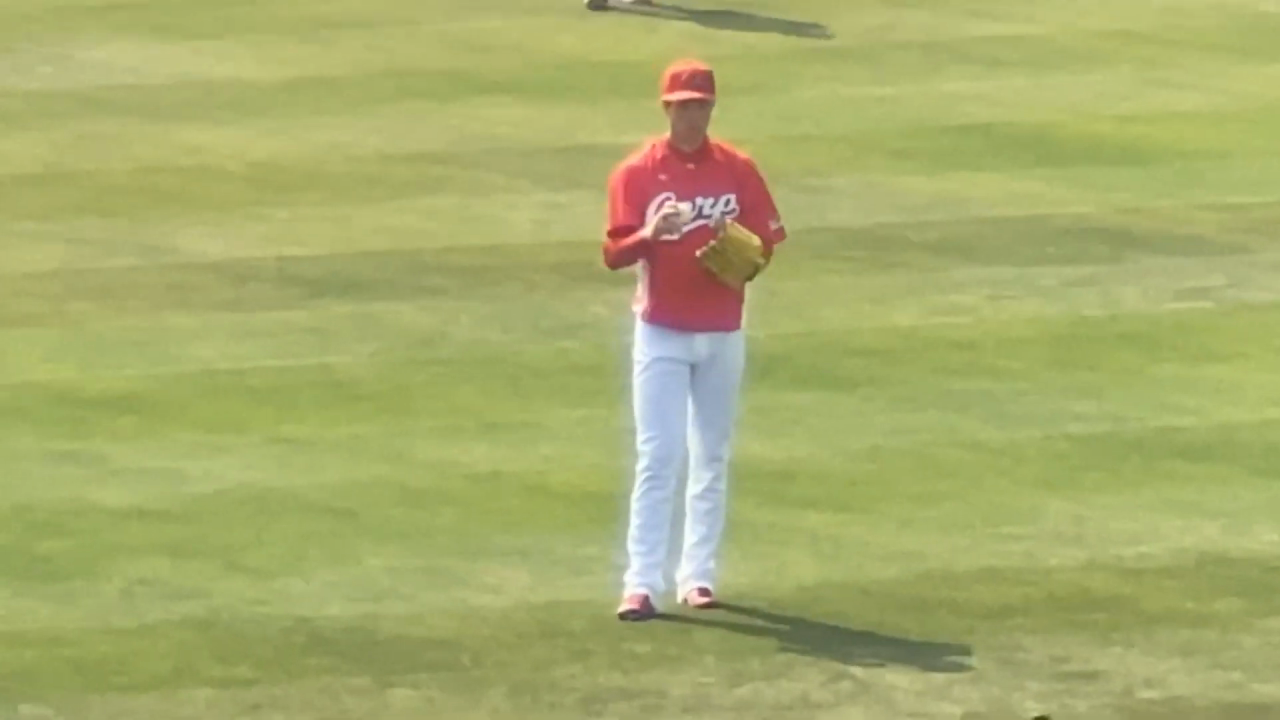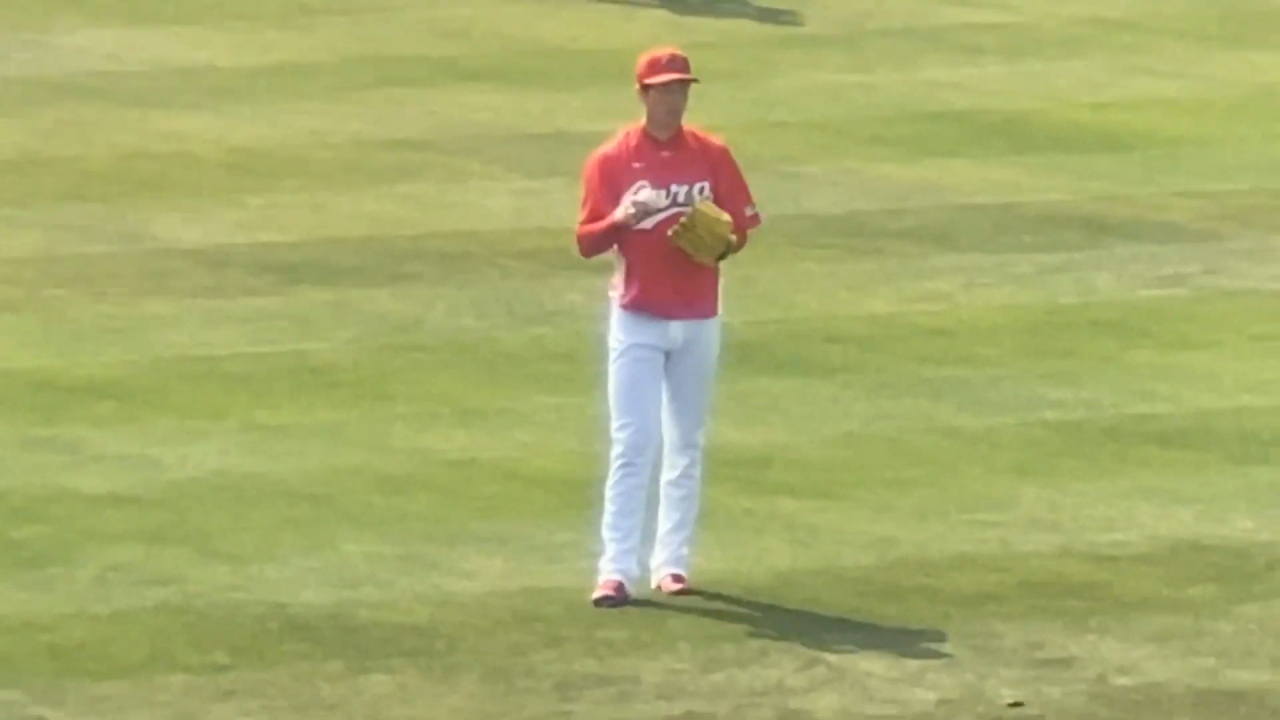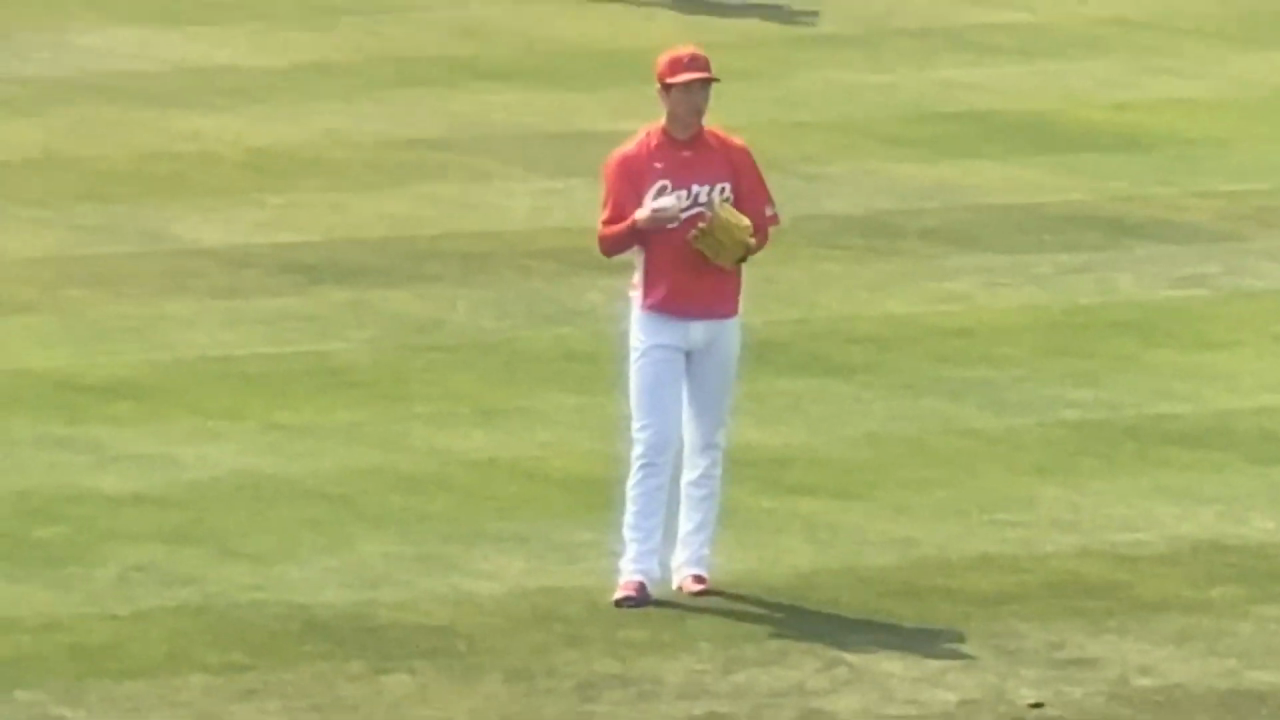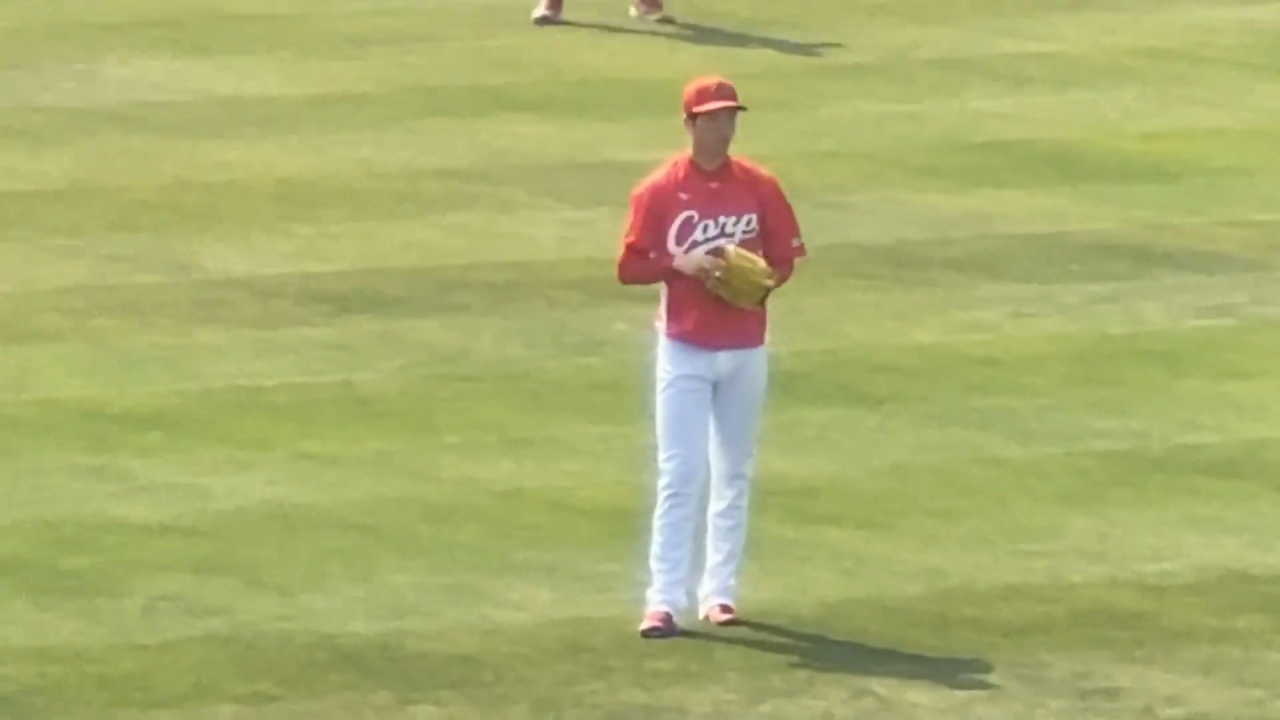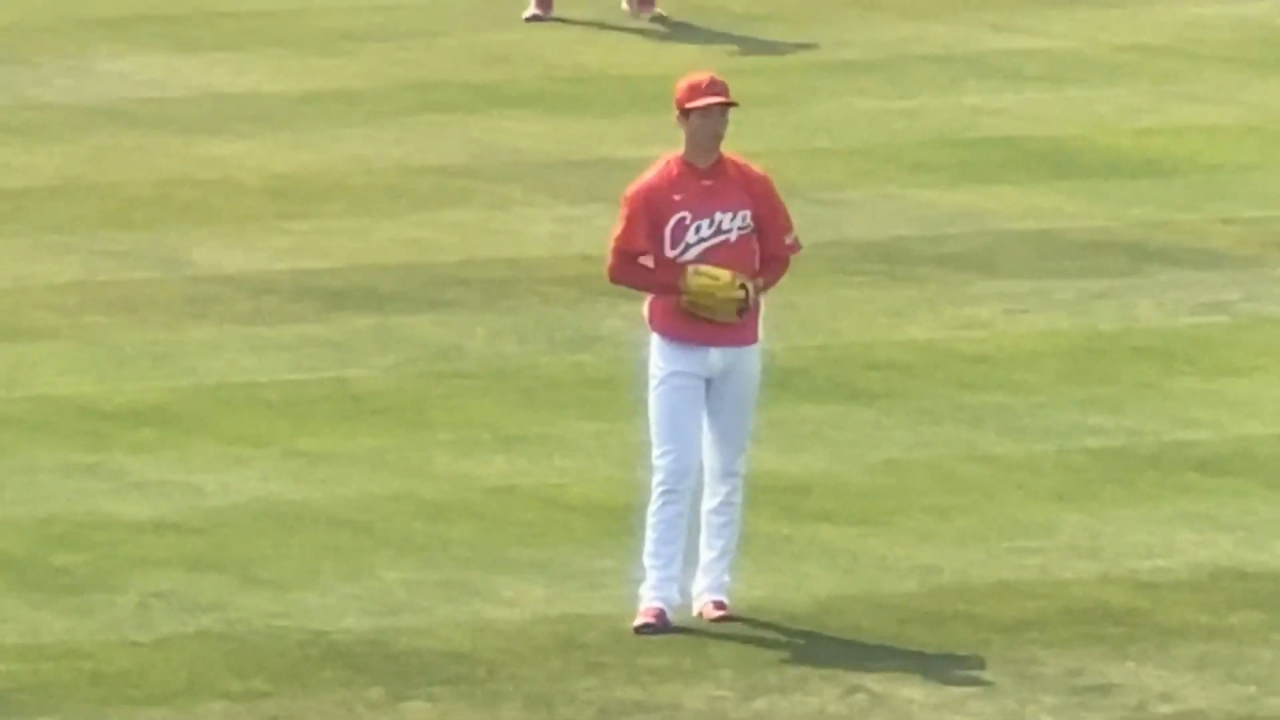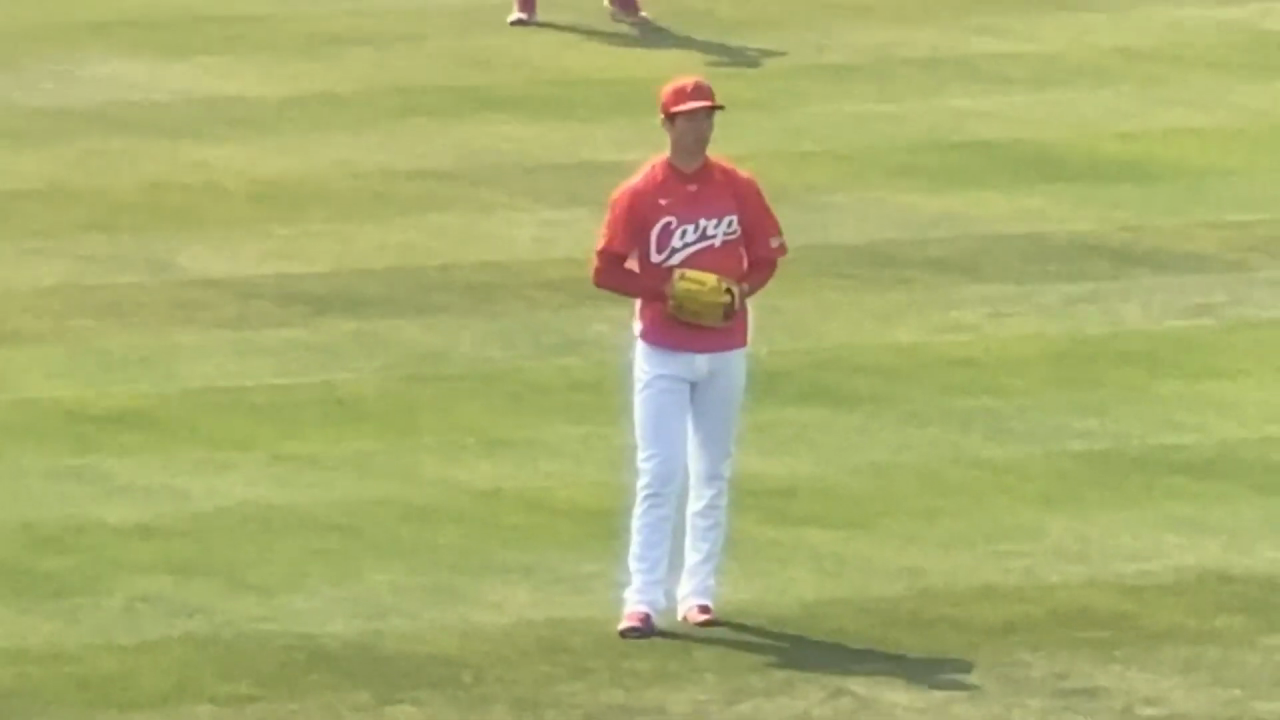
dt=0.2s
person 1, frame 1
left shoulder: (738, 168)
right shoulder: (635, 172)
left elbow: (765, 244)
right elbow: (613, 254)
right wrist: (651, 233)
left hip: (723, 333)
right hip: (661, 333)
left knee: (712, 458)
right knee: (658, 457)
left ankle: (698, 575)
right ankle: (641, 582)
person 1, frame 2
left shoulder: (713, 154)
right shoulder: (610, 159)
left elbow: (740, 230)
right elbow: (586, 242)
right wrist: (621, 217)
left hip: (698, 319)
right hip: (636, 319)
left knee: (687, 444)
right knee: (632, 443)
left ankle: (671, 561)
right ankle: (617, 568)
person 1, frame 3
left shoulder: (733, 154)
right shoulder: (630, 159)
left elbow: (760, 230)
right elbow: (608, 242)
right wrist: (642, 221)
left hip: (719, 319)
right hip: (657, 318)
left knee: (707, 444)
right knee: (653, 443)
left ankle: (692, 562)
right ankle: (637, 569)
person 1, frame 4
left shoulder: (759, 185)
right shoulder: (658, 189)
left elbow: (784, 259)
right elbow: (627, 268)
right wrist: (677, 264)
left hip: (746, 349)
right hip: (684, 349)
left knee: (734, 474)
right knee: (680, 473)
left ankle: (720, 592)
right ankle: (664, 598)
person 1, frame 5
left shoulder: (752, 183)
right shoulder: (651, 189)
left elbow: (779, 255)
right elbow: (620, 268)
left wrist: (754, 286)
right wrist: (677, 282)
left hip: (739, 346)
right hip: (677, 347)
left knee: (727, 471)
right knee: (674, 470)
left ankle: (713, 589)
right ankle: (657, 595)
person 1, frame 6
left shoulder: (739, 187)
right shoulder: (637, 193)
left elbow: (767, 258)
right elbow: (605, 271)
left wrist: (740, 290)
right wrist: (663, 289)
left hip: (725, 351)
right hip: (662, 352)
left knee: (713, 475)
right knee: (659, 474)
left ankle: (698, 593)
right ankle: (642, 600)
